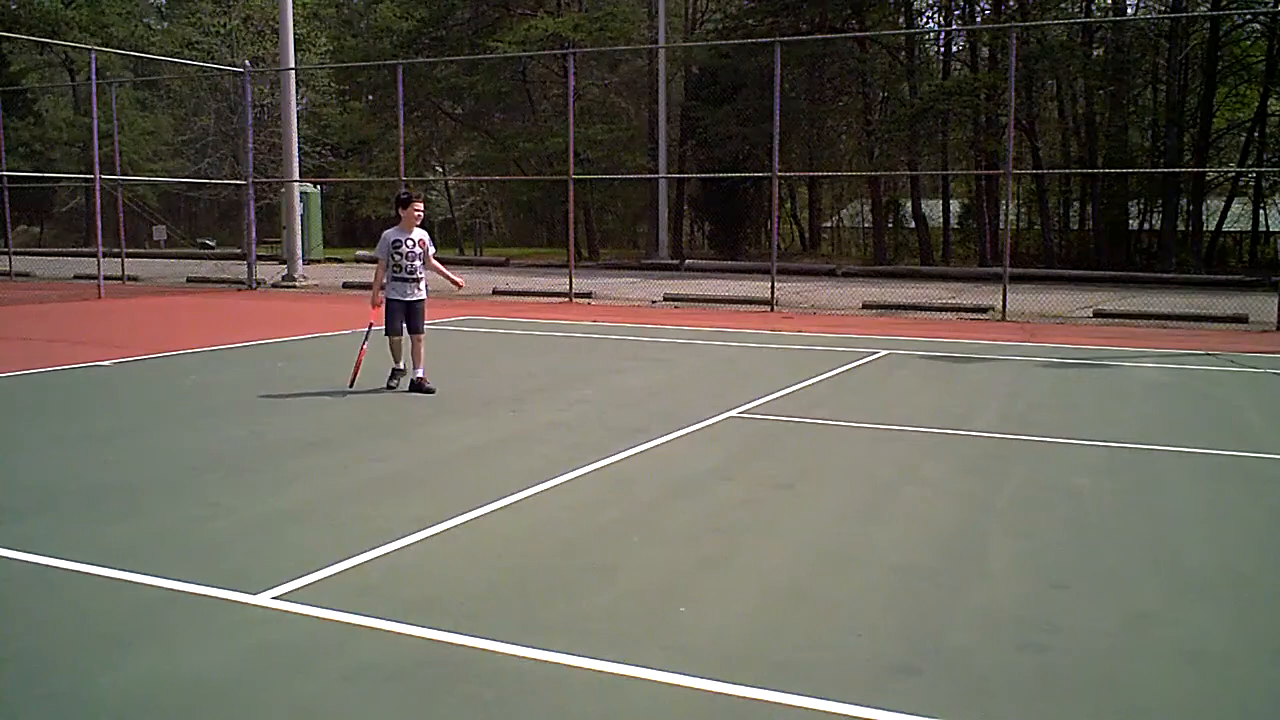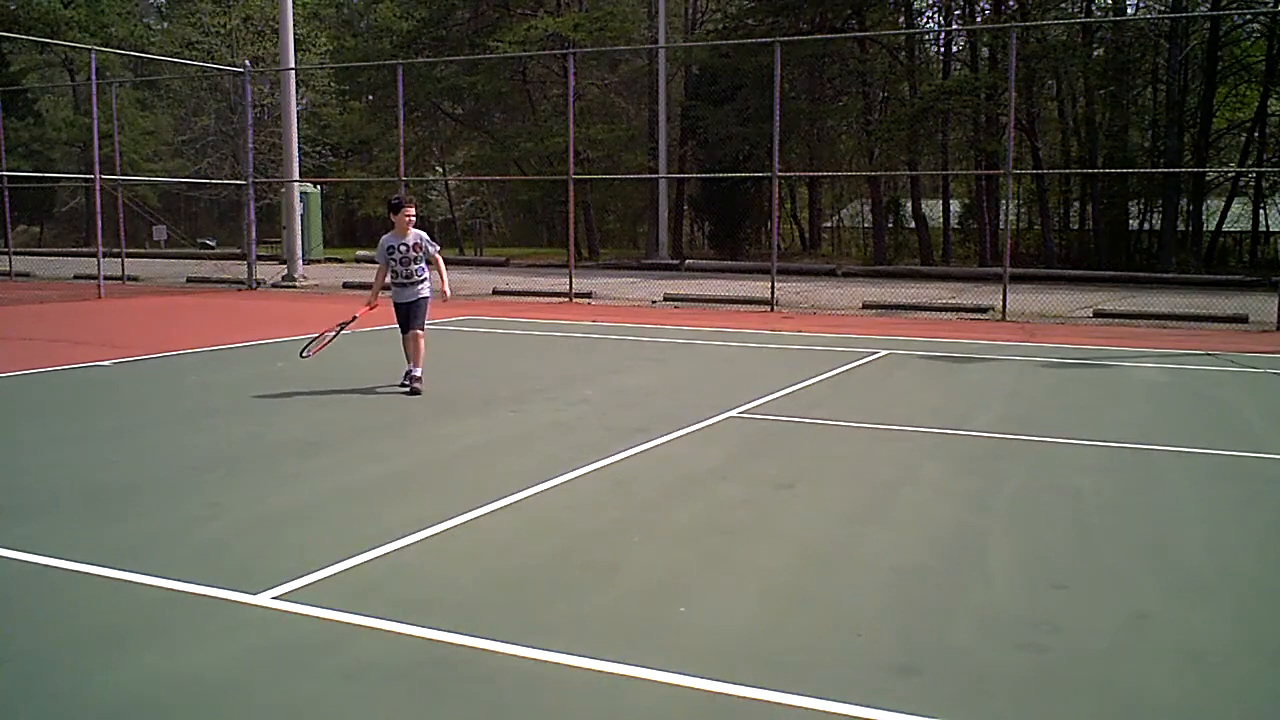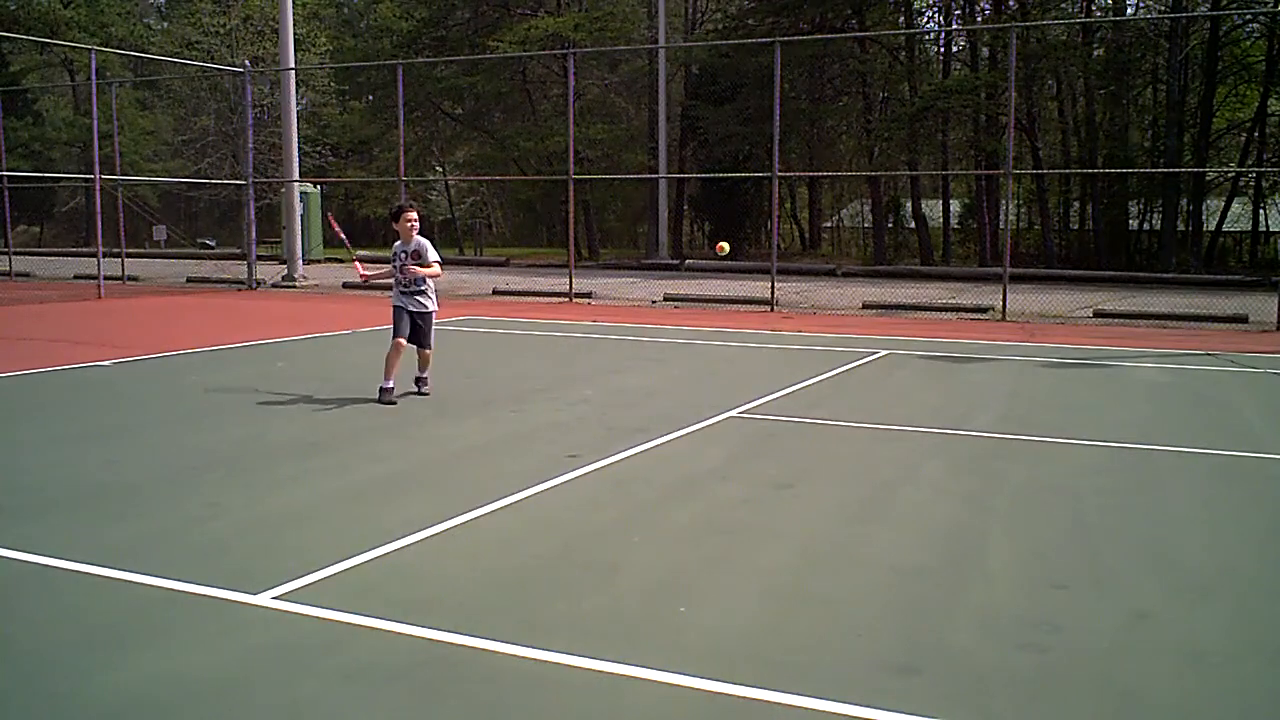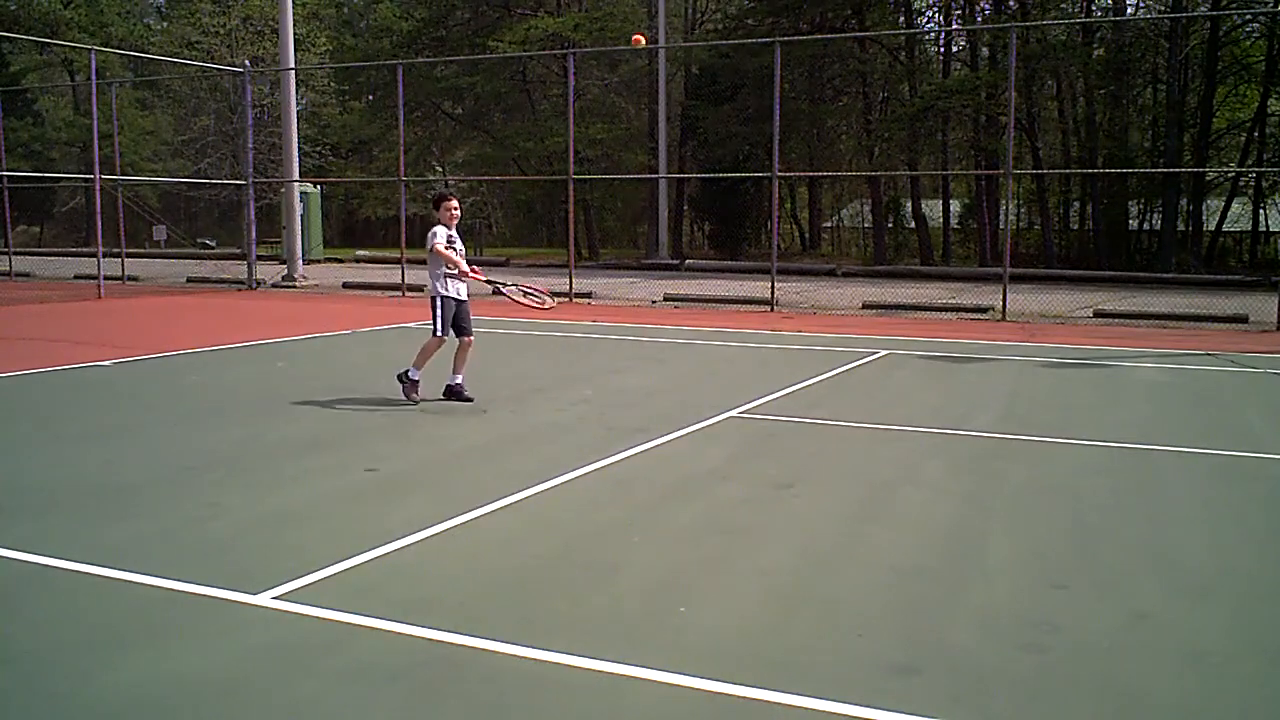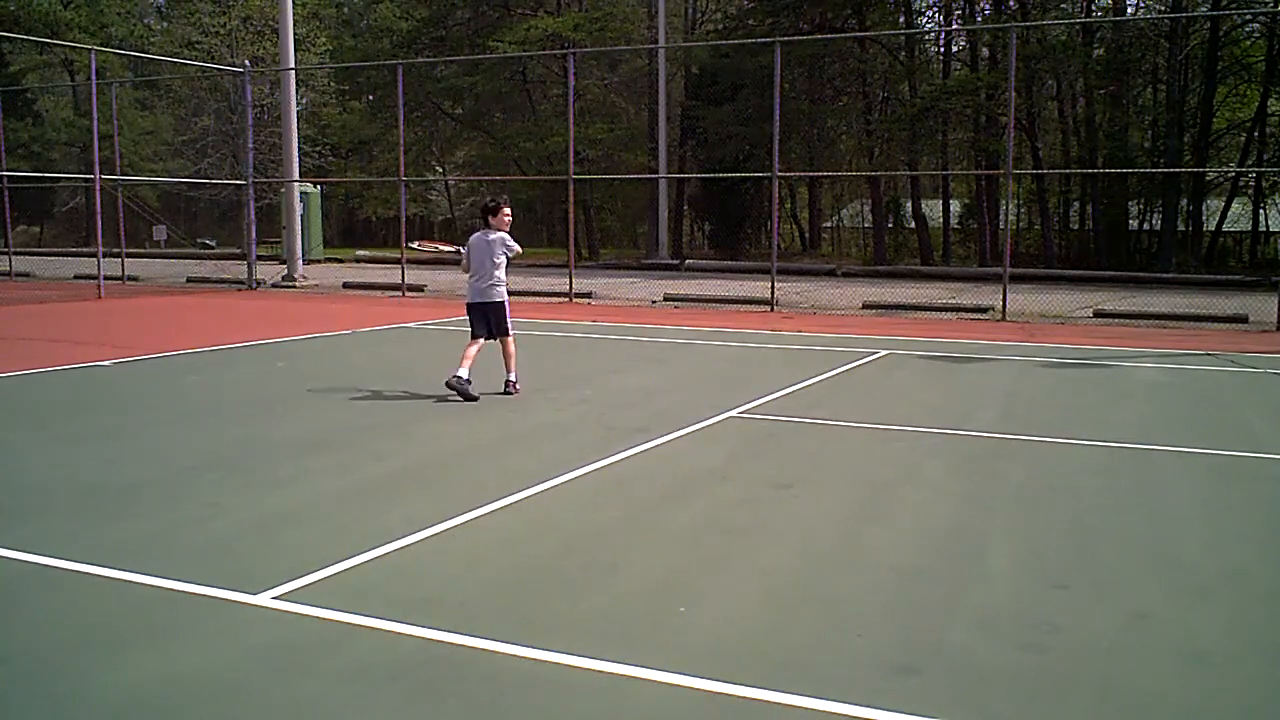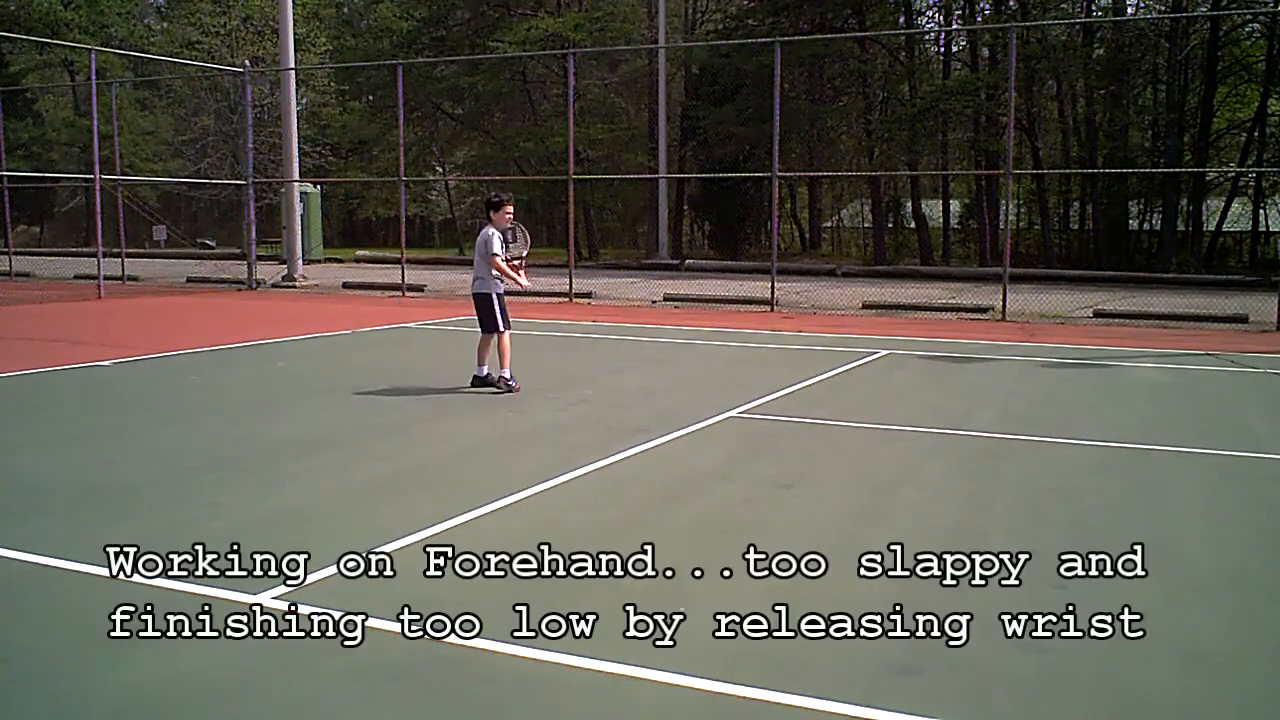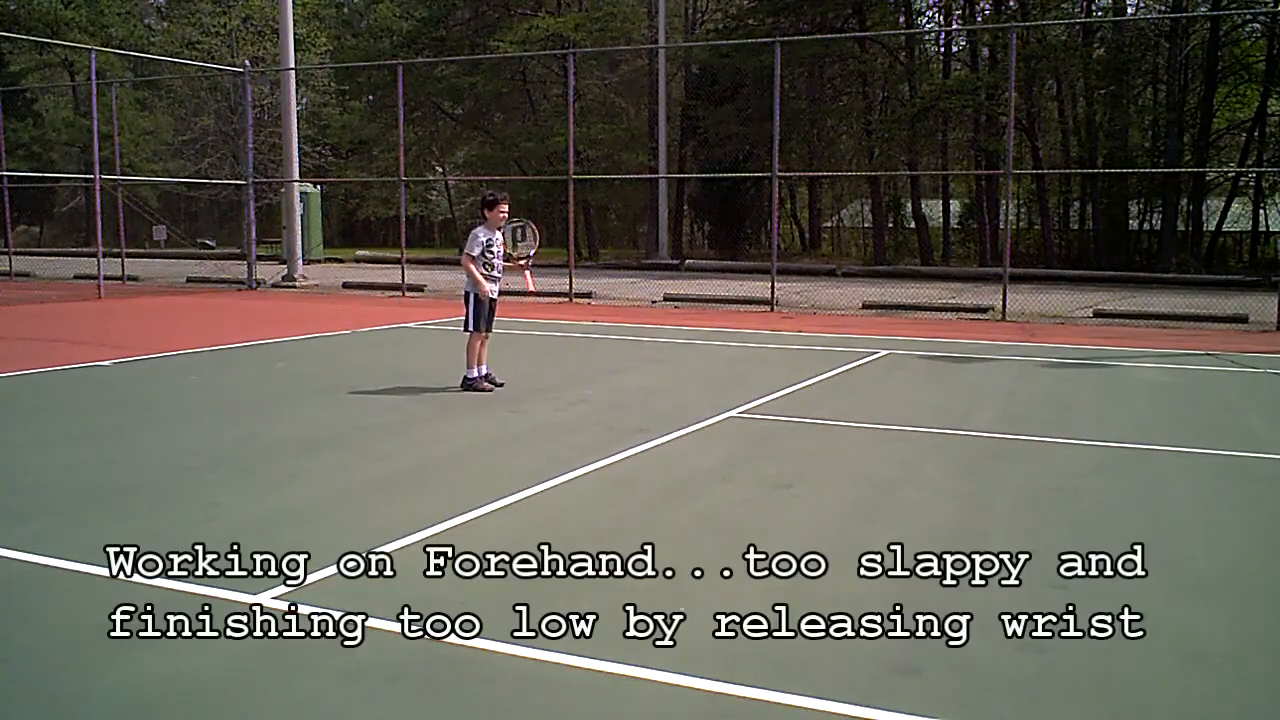
dt=0.5s
person 1, frame 1
left shoulder: (422, 235)
right shoulder: (389, 236)
left elbow: (430, 262)
right elbow: (381, 266)
left wrist: (451, 277)
right wrist: (376, 293)
left hip: (417, 294)
right hip: (395, 294)
left knee: (418, 336)
right knee: (395, 336)
left ankle: (418, 378)
right ankle: (398, 368)
person 1, frame 2
left shoulder: (420, 237)
right shoulder: (386, 241)
left elbow: (437, 259)
right elbow: (382, 270)
left wrist: (445, 284)
right wrist: (374, 295)
left hip: (420, 293)
right hip: (399, 296)
left knee: (417, 332)
right knee: (406, 334)
left ankle: (416, 376)
right ankle: (411, 369)
person 1, frame 3
left shoulder: (423, 244)
right shoulder: (396, 247)
left elbow: (437, 270)
left wrist: (421, 271)
right wrist: (371, 276)
left hip: (424, 305)
right hip: (402, 303)
left knee: (424, 350)
right knee: (399, 342)
left ankle: (422, 377)
right ankle: (387, 387)
person 1, frame 4
left shoulder: (454, 235)
right shoulder: (438, 232)
right elbow: (439, 250)
left wrist: (461, 268)
right wrist: (460, 265)
left hip: (460, 294)
right hip: (443, 292)
left knee: (467, 340)
right knee: (439, 337)
left ankle: (455, 384)
right ankle: (410, 376)
person 1, frame 5
left shoulder: (473, 239)
right shoulder: (503, 238)
left elbow: (466, 267)
right elbow: (518, 251)
left hip: (474, 297)
right hip: (496, 296)
left knee: (477, 340)
right knee: (506, 337)
left ankle: (460, 377)
right ankle: (511, 381)
person 1, frame 6
left shoulder: (488, 233)
right shoulder: (492, 234)
right elbow: (497, 263)
left wrist: (511, 267)
right wrist: (518, 279)
left hip: (482, 290)
right hip: (490, 289)
left knee: (489, 333)
right knee: (502, 332)
left ankle: (481, 375)
right ankle: (505, 377)
person 1, frame 7
left shoulder: (498, 235)
right shoulder: (478, 234)
right elbow: (466, 261)
right wrist: (480, 282)
left hip: (491, 292)
right hip: (478, 291)
left knee: (485, 334)
right knee: (477, 333)
left ankle: (483, 373)
right ankle: (470, 377)
